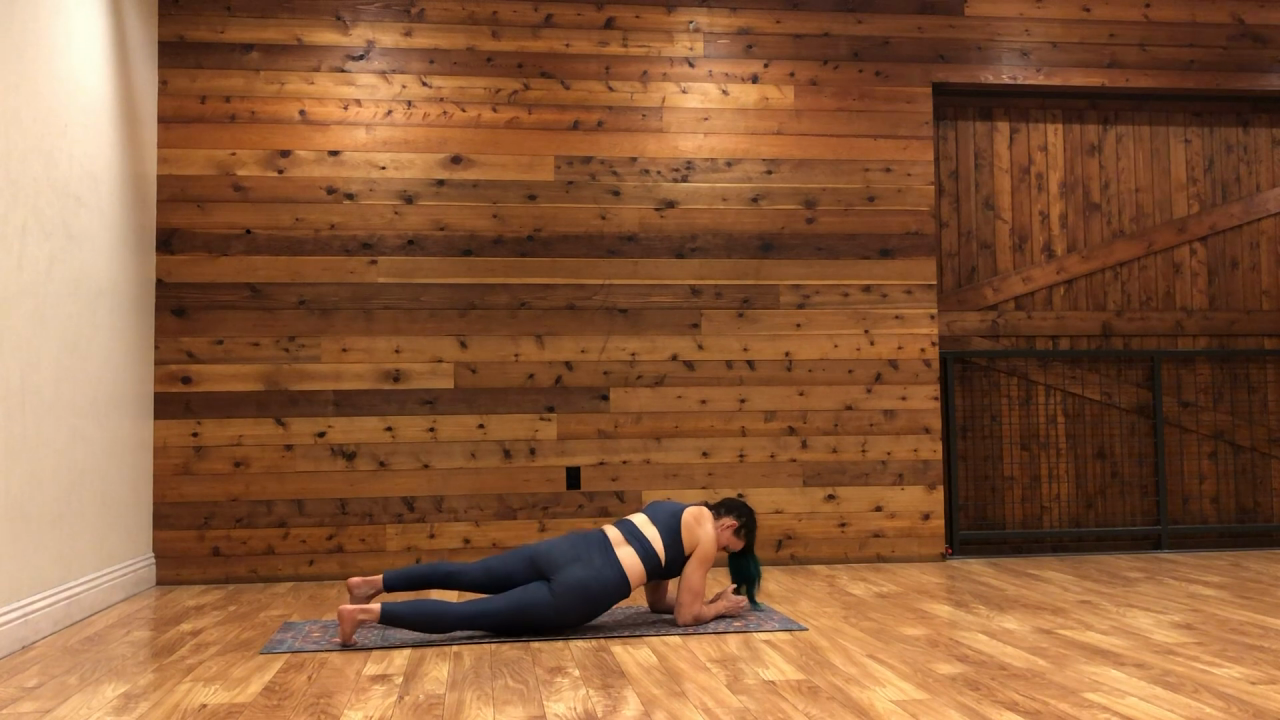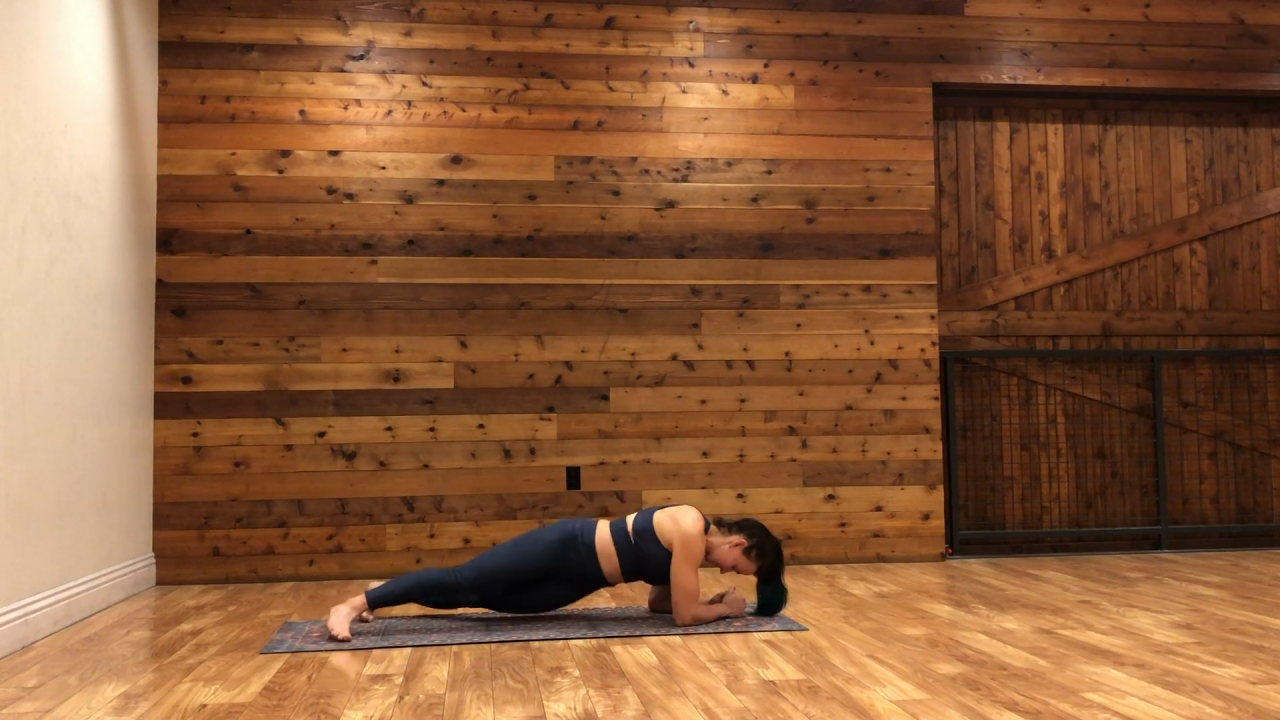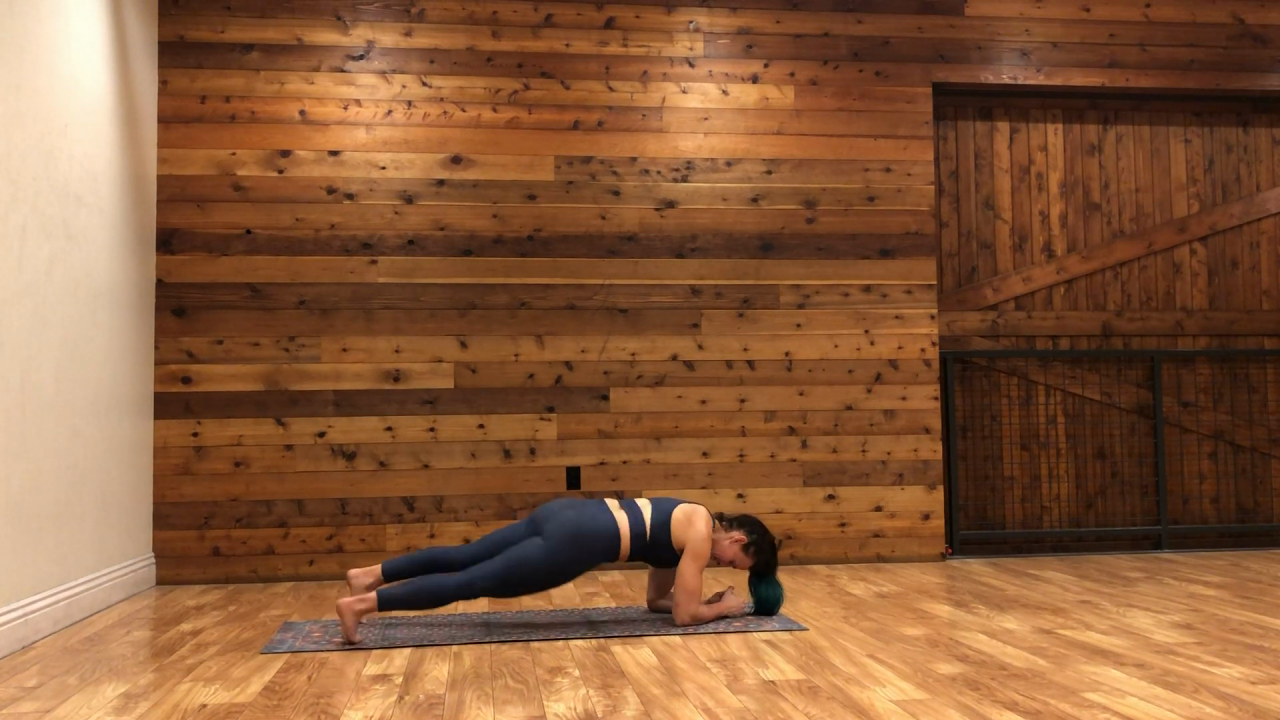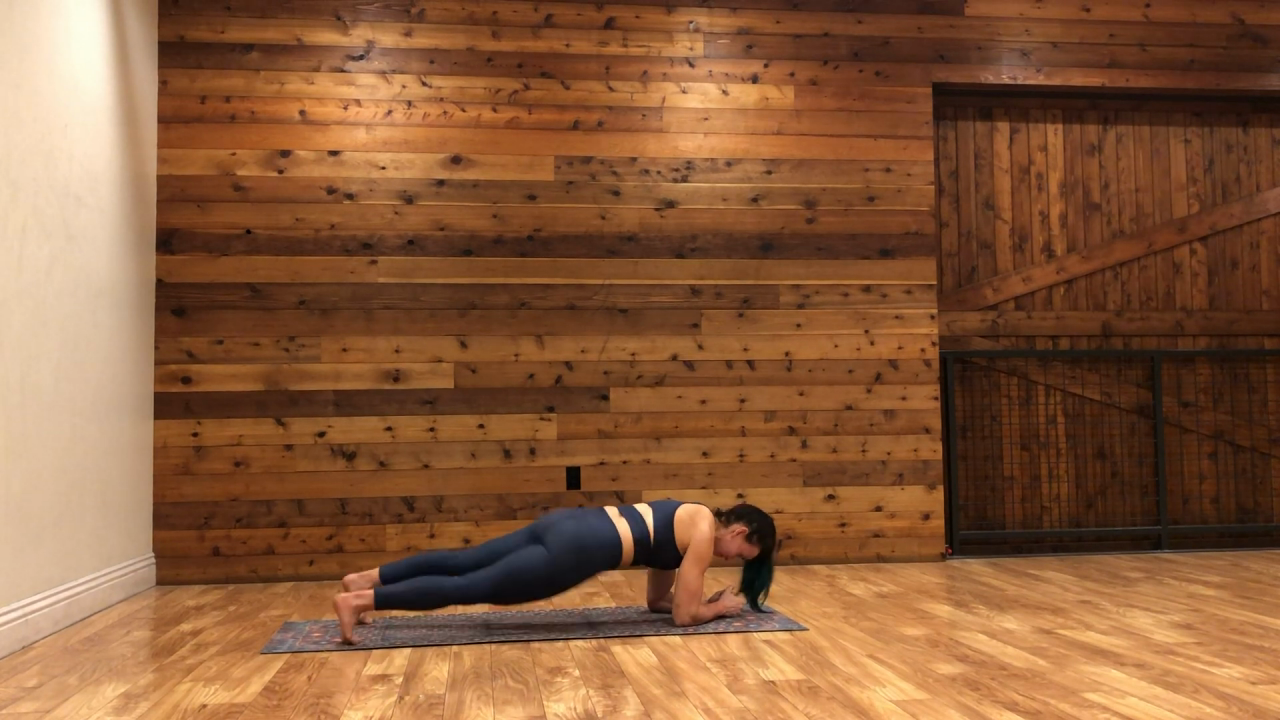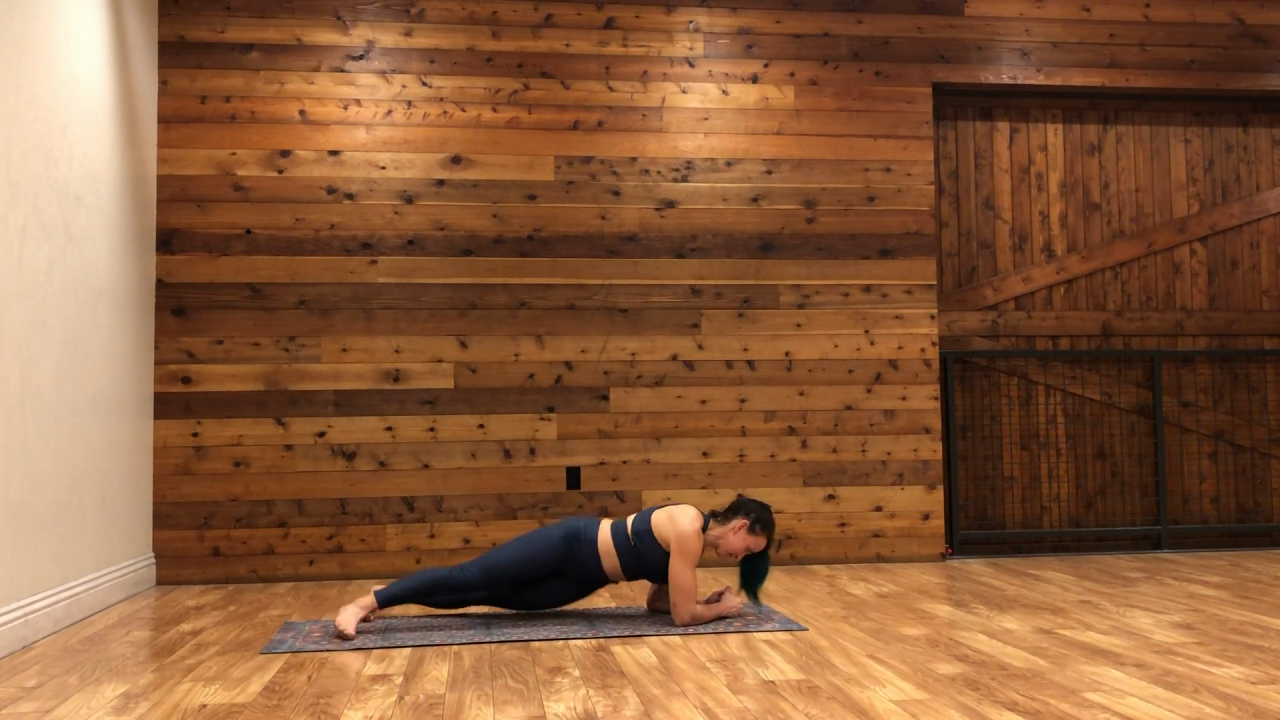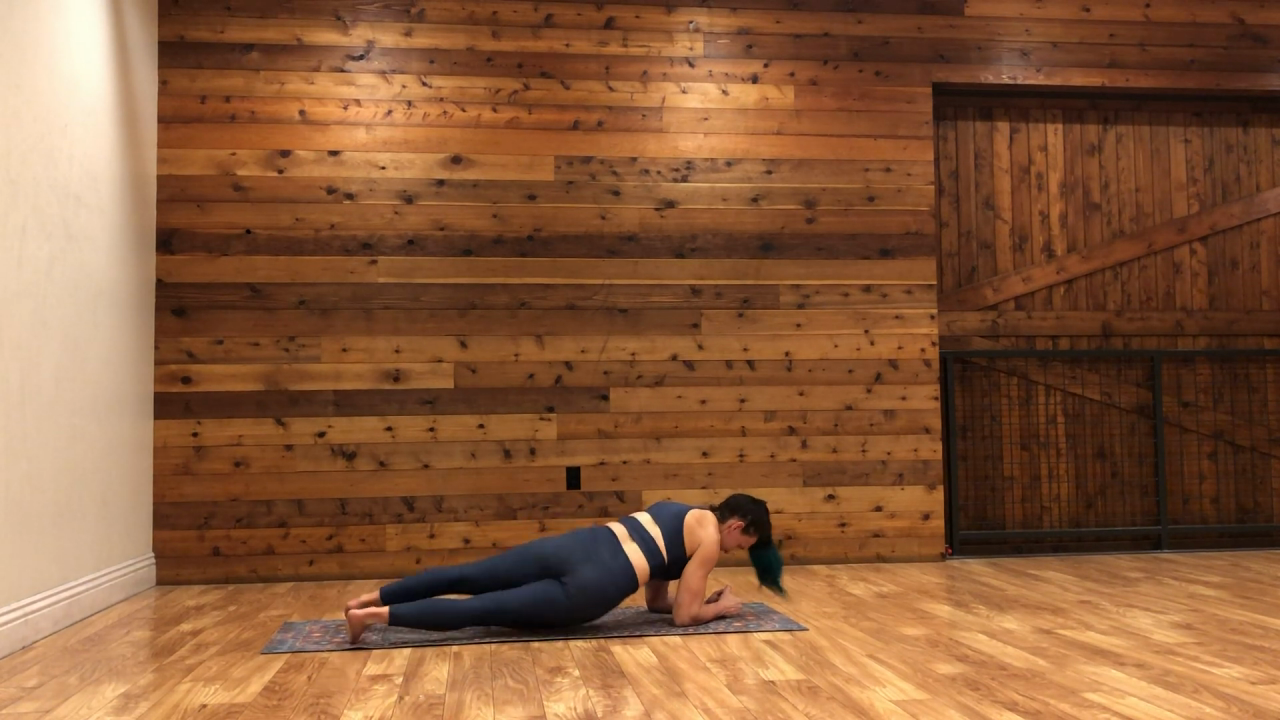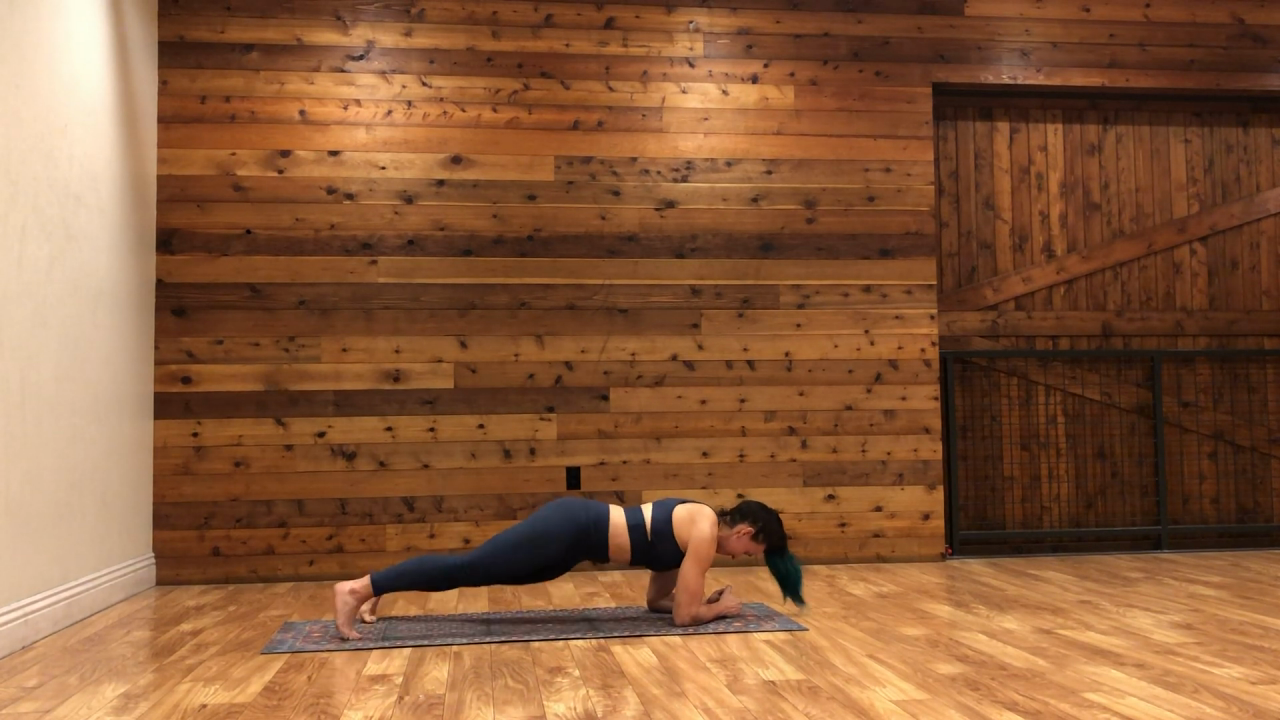
dt=0.7s
person 1, frame 1
left shoulder: (673, 512)
right shoulder: (705, 531)
left elbow: (657, 598)
right elbow: (686, 615)
left wrist: (704, 600)
right wrist: (721, 607)
left hip: (566, 548)
right hip: (583, 589)
left knee: (466, 575)
right knee: (467, 615)
left ankle: (370, 583)
right ankle: (365, 613)
person 1, frame 2
left shoulder: (691, 536)
right shoulder: (689, 532)
left elbow: (660, 602)
right elbow: (684, 615)
left wrist: (710, 601)
right wrist: (724, 609)
left hip: (578, 575)
right hip: (564, 547)
left knee: (479, 598)
right knee: (462, 581)
left ankle: (381, 595)
right ankle: (358, 601)
person 1, frame 3
left shoulder: (687, 520)
right shoulder: (702, 533)
left elbow: (657, 599)
right elbow: (683, 614)
left wrist: (706, 599)
right wrist: (723, 607)
left hip: (567, 513)
right hip: (578, 537)
left knee: (463, 558)
right knee: (470, 583)
left ankle: (370, 576)
right ankle: (361, 605)
person 1, frame 4
left shoulder: (687, 517)
right shoulder: (705, 533)
left elbow: (658, 599)
right elbow: (684, 615)
left wrist: (704, 599)
right wrist: (721, 607)
left hip: (568, 524)
right hip: (580, 547)
left knee: (461, 563)
right knee: (469, 587)
left ankle: (366, 578)
right ankle: (359, 601)
person 1, frame 5
left shoulder: (692, 534)
right shoulder: (687, 530)
left elbow: (658, 601)
right elbow: (683, 615)
left wrist: (704, 600)
right wrist: (721, 607)
left hip: (581, 577)
right hip: (568, 545)
left knee: (482, 597)
right knee: (468, 579)
left ankle: (380, 598)
right ankle: (371, 601)
person 1, frame 6
left shoulder: (681, 514)
right shoulder: (709, 535)
left elbow: (656, 598)
right elbow: (683, 615)
left wrist: (703, 599)
right wrist: (720, 607)
left hip: (571, 546)
right hip: (589, 587)
left knee: (466, 579)
right knee: (478, 609)
left ankle: (372, 599)
right ankle: (373, 615)
person 1, frame 7
left shoulder: (692, 523)
right shoulder: (705, 531)
left elbow: (658, 598)
right elbow: (684, 614)
left wrist: (705, 598)
right wrist: (721, 607)
left hip: (576, 529)
right hip: (571, 527)
left knee: (478, 572)
right knee: (465, 567)
left ankle: (374, 584)
right ankle: (356, 589)
